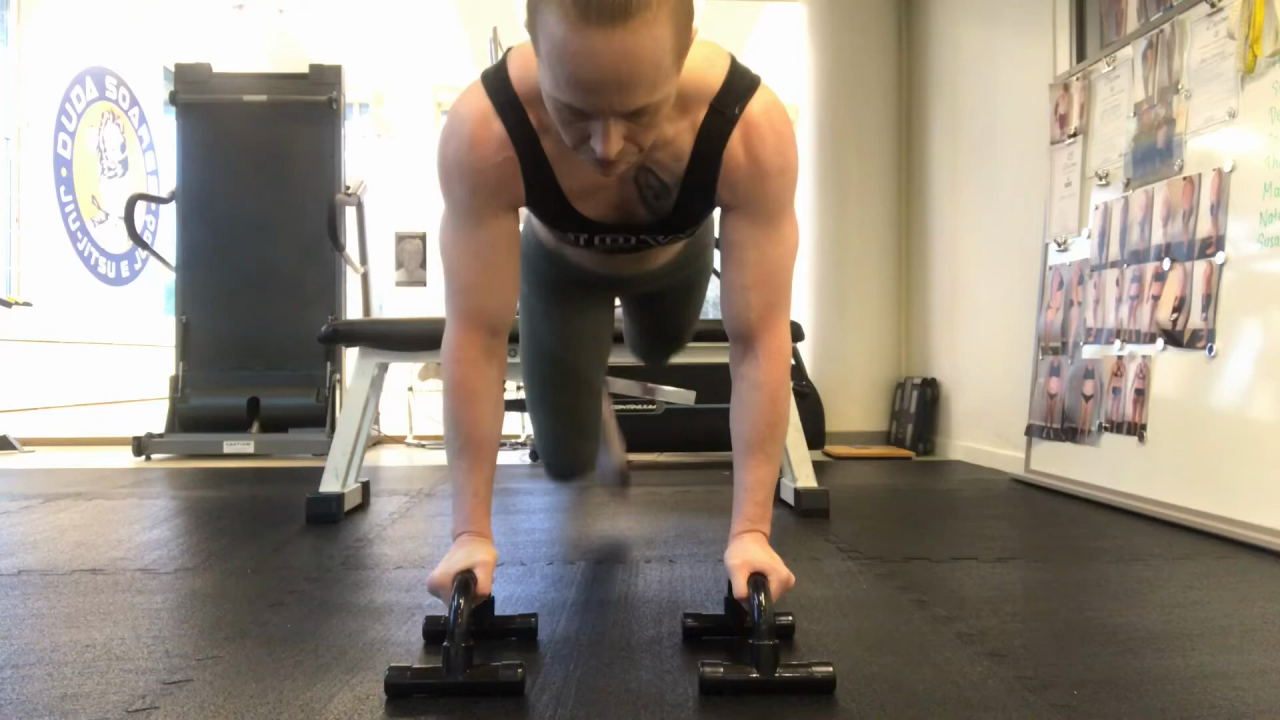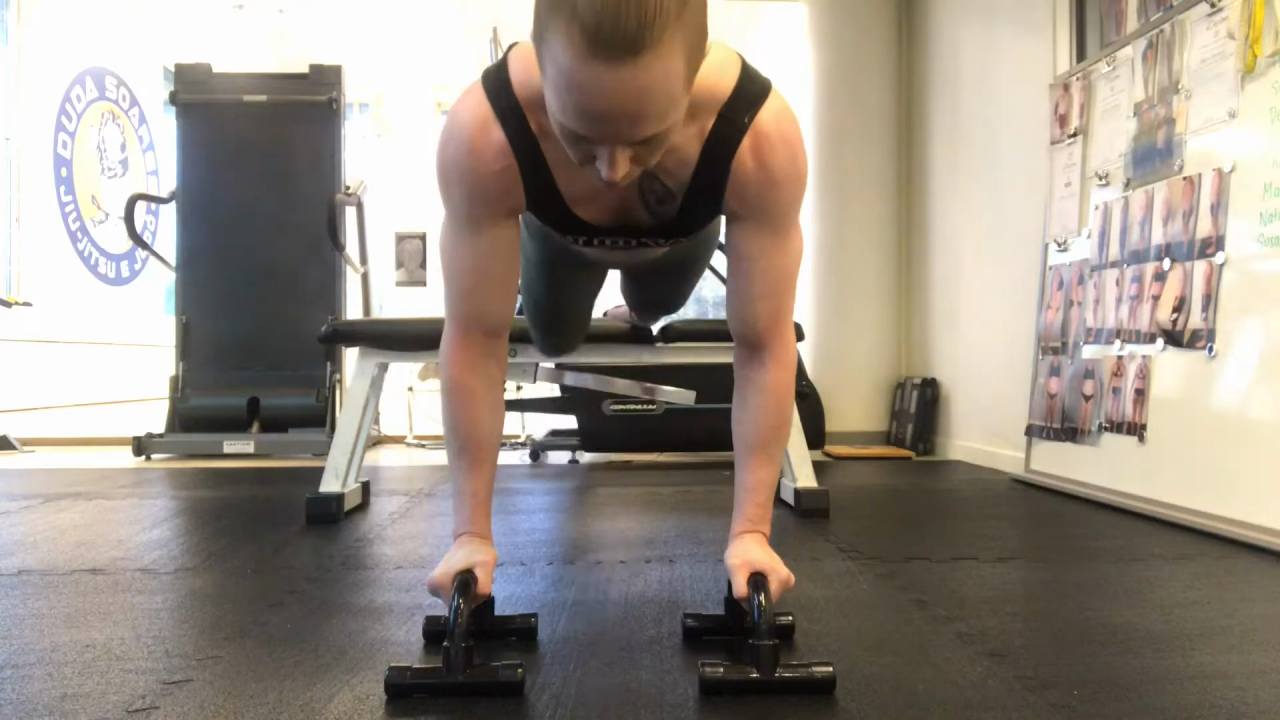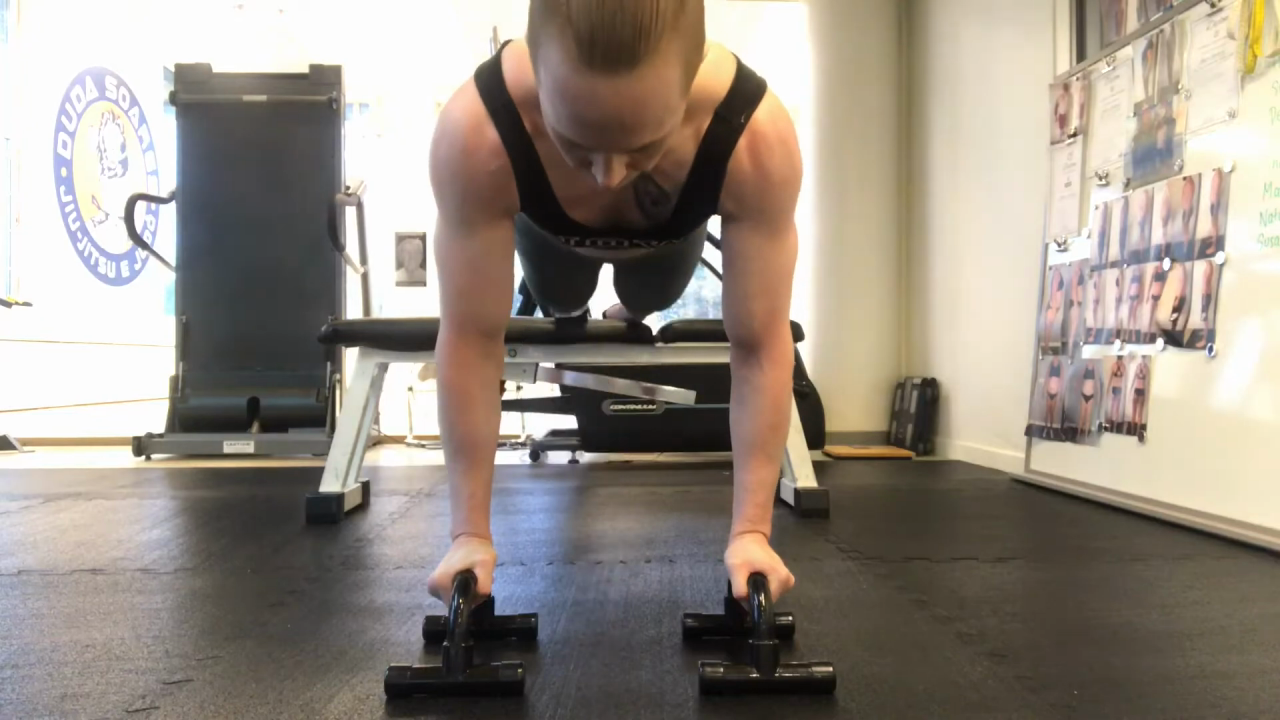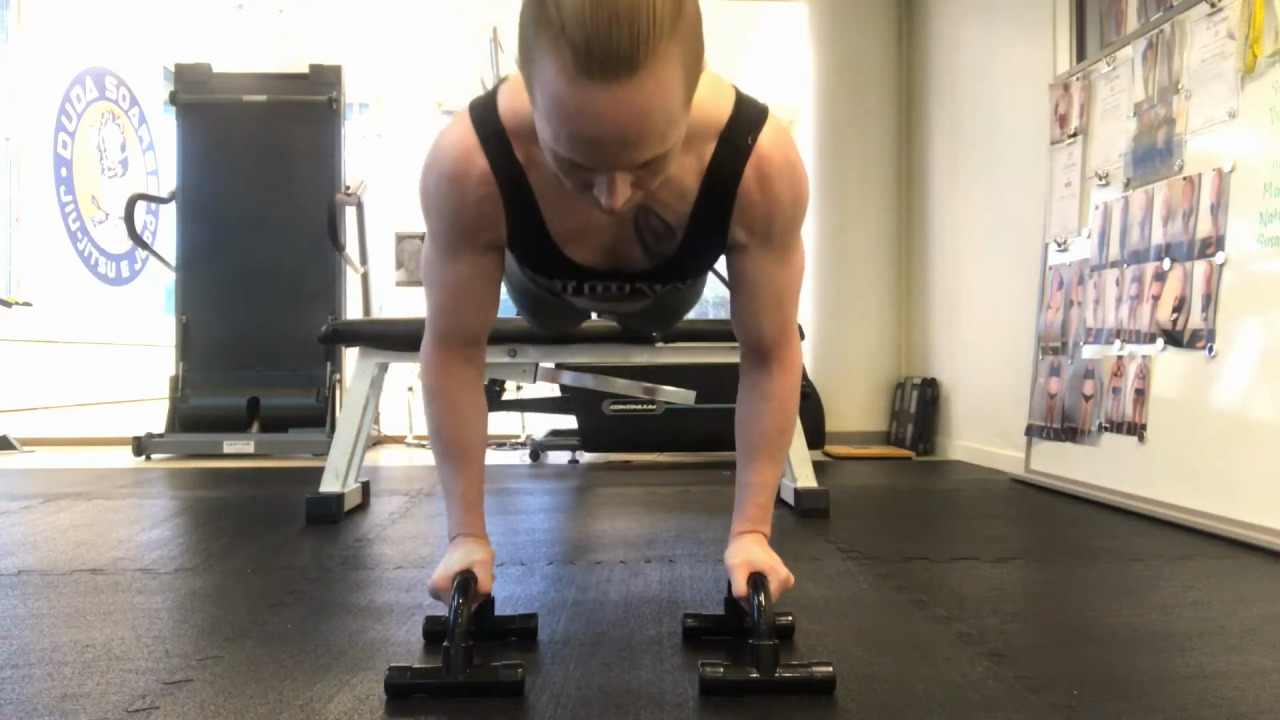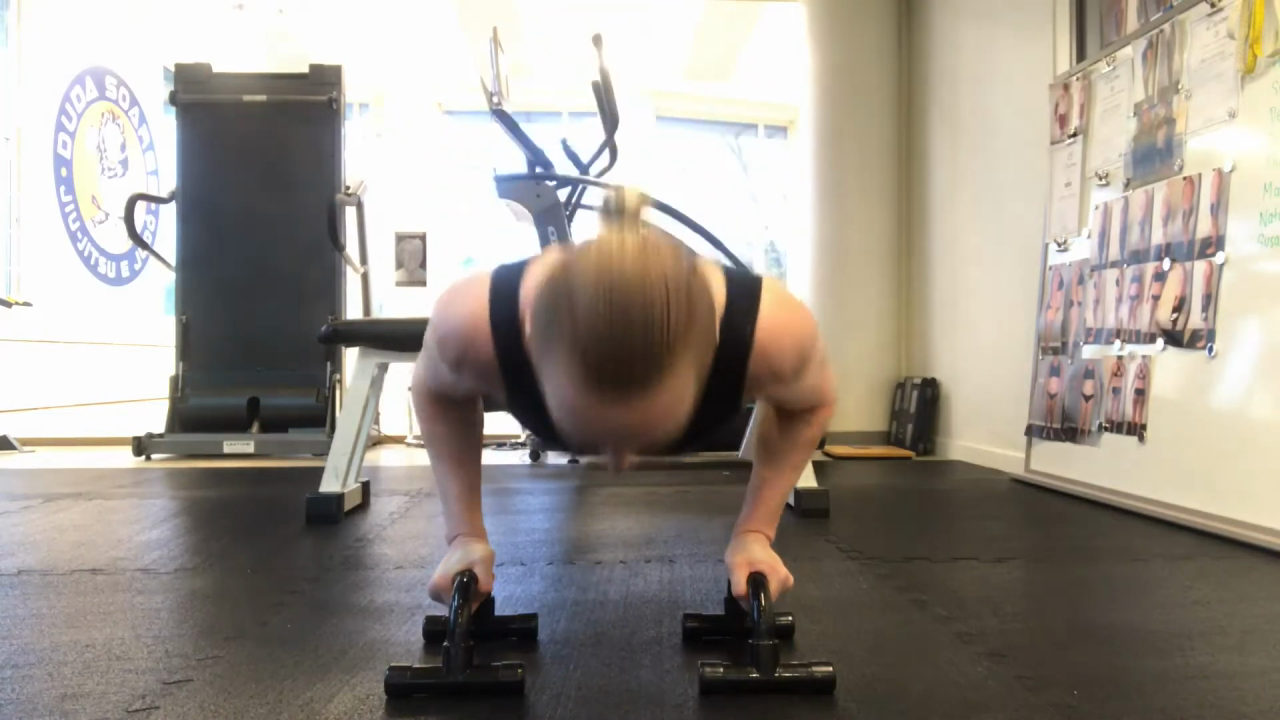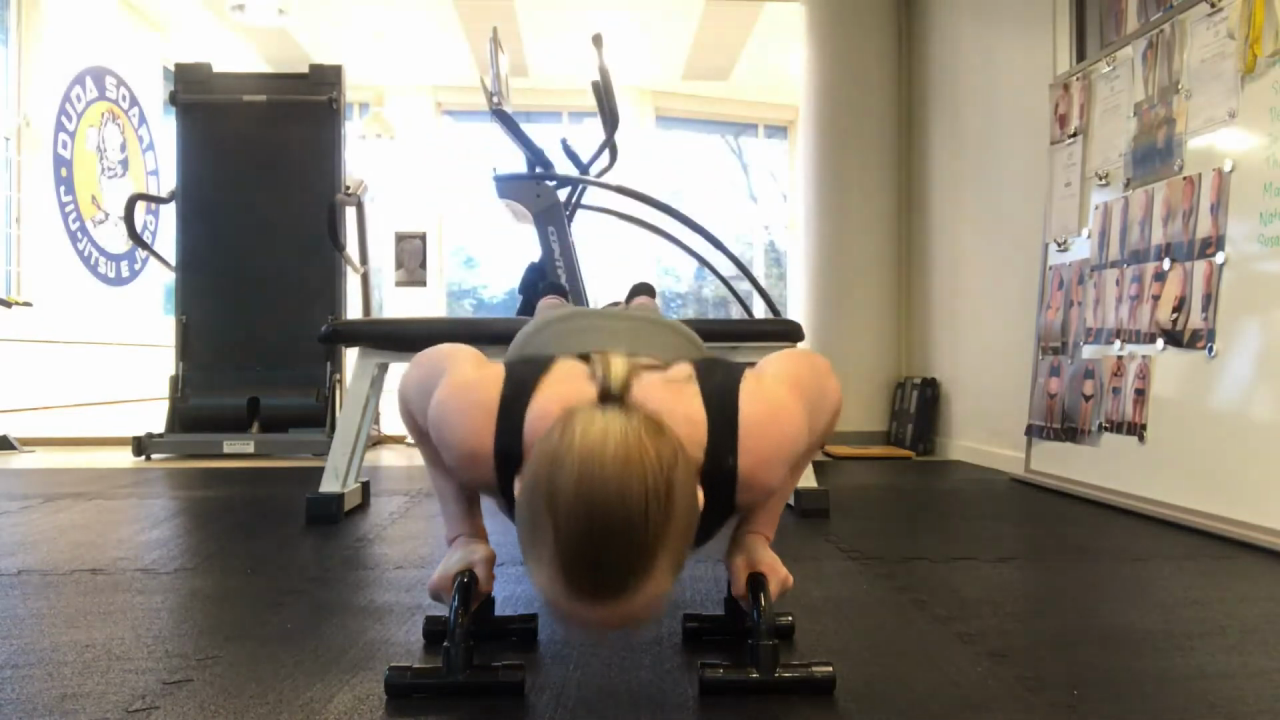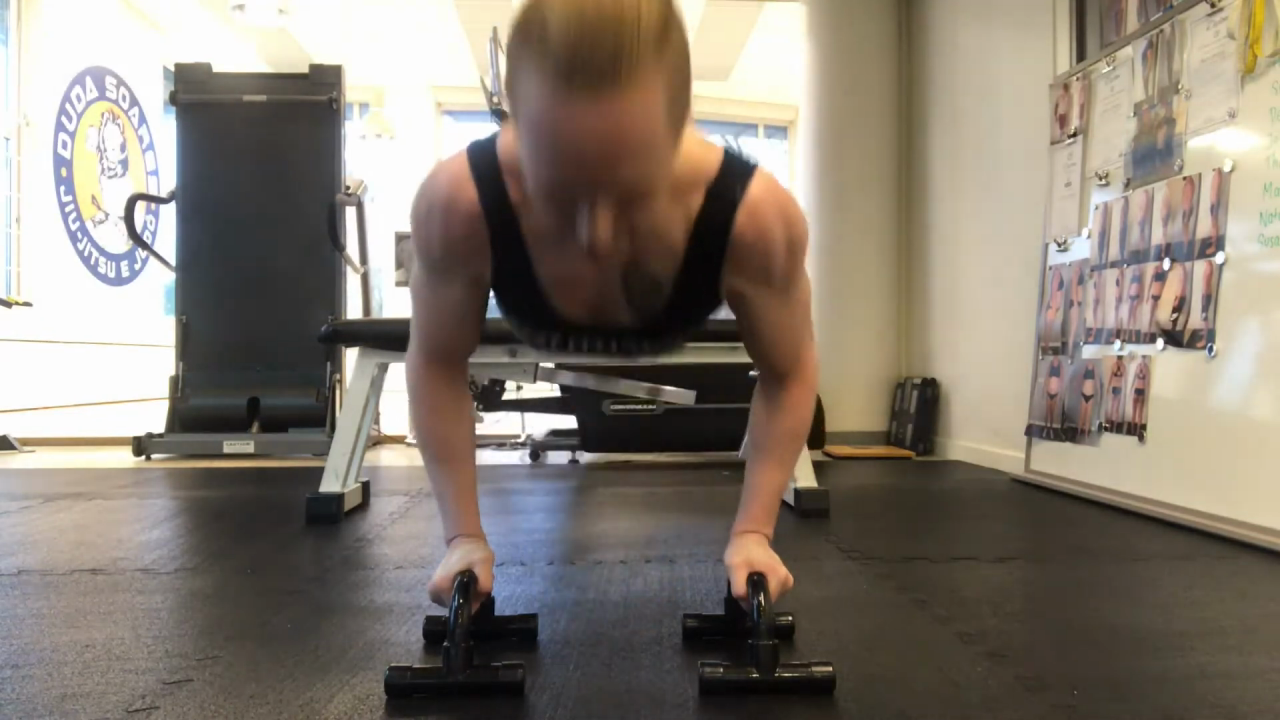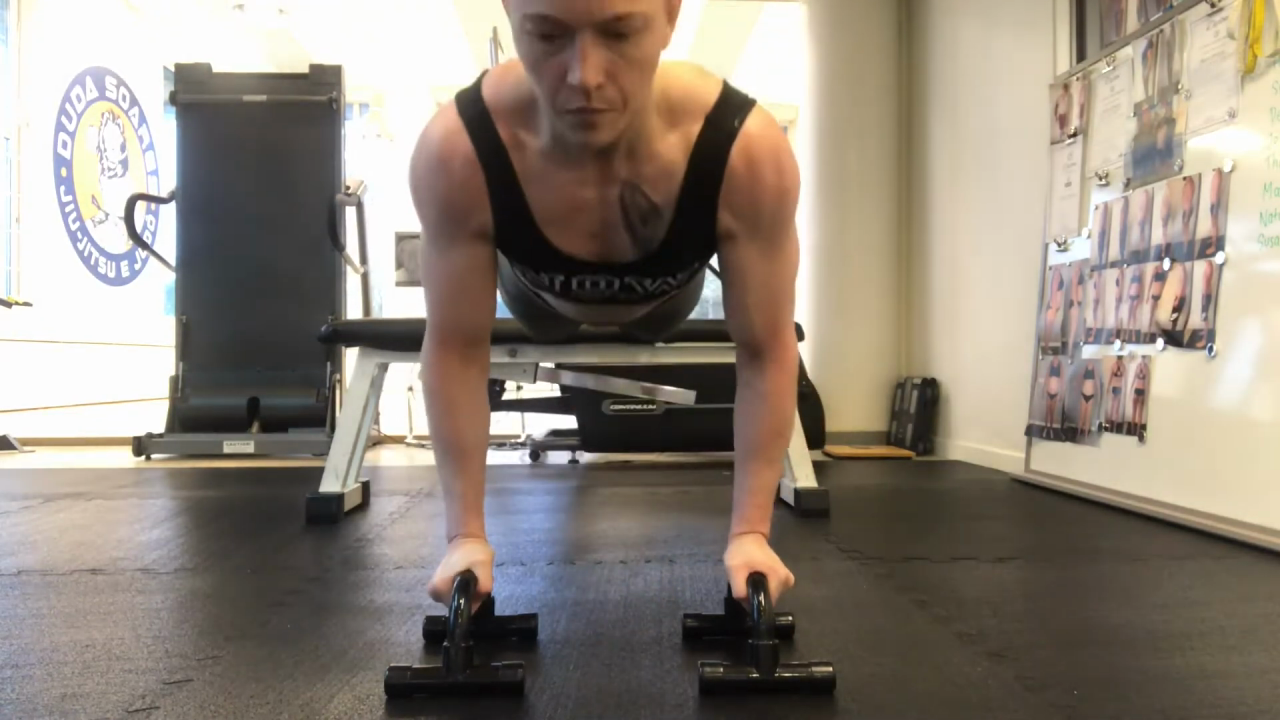
dt=0.4s
person 1, frame 1
left shoulder: (750, 128)
right shoulder: (484, 129)
left elbow: (759, 339)
right elbow: (476, 337)
left wrist: (751, 529)
right wrist: (471, 531)
left hip: (673, 254)
right hip: (562, 261)
left knee: (656, 353)
right knee: (566, 458)
right ankle: (602, 426)
person 1, frame 2
left shoulder: (760, 136)
right shoulder: (483, 133)
left elbow: (764, 345)
right elbow: (476, 340)
left wrist: (750, 531)
right wrist: (470, 533)
left hip: (677, 238)
right hip: (559, 236)
left knee: (654, 310)
person 1, frame 3
left shoulder: (756, 136)
right shoulder: (475, 131)
left elbow: (760, 345)
right elbow: (471, 339)
left wrist: (751, 530)
right wrist: (470, 533)
left hip: (667, 237)
right hip: (550, 232)
left knee: (650, 302)
right knee: (557, 300)
person 1, frame 4
left shoulder: (762, 164)
right shoulder: (465, 163)
left elbow: (769, 357)
right elbow: (453, 352)
left wrist: (750, 530)
right wrist: (467, 535)
right hip: (544, 285)
right knee: (551, 326)
person 1, frame 5
left shoulder: (765, 329)
right shoulder: (477, 320)
left elbow: (809, 403)
right elbow: (437, 395)
left wrist: (755, 530)
right wrist: (465, 531)
person 1, frame 6
left shoulder: (751, 435)
right shoulder: (479, 425)
left elbow: (826, 392)
right elbow: (413, 391)
left wrist: (754, 534)
right wrist: (465, 535)
left ankle: (644, 305)
right ankle: (550, 301)
person 1, frame 7
left shoulder: (753, 213)
right shoulder: (459, 200)
left elbow: (788, 371)
right elbow: (437, 363)
left wrist: (752, 532)
right wrist: (463, 536)
left hip: (666, 314)
right hip: (537, 309)
person 1, frame 8
left shoulder: (748, 152)
right shoulder: (455, 151)
left elbow: (765, 352)
right elbow: (455, 350)
left wrist: (749, 533)
right wrist: (466, 536)
left hip: (660, 293)
right hip: (544, 291)
left knee: (655, 330)
right knee: (542, 328)
